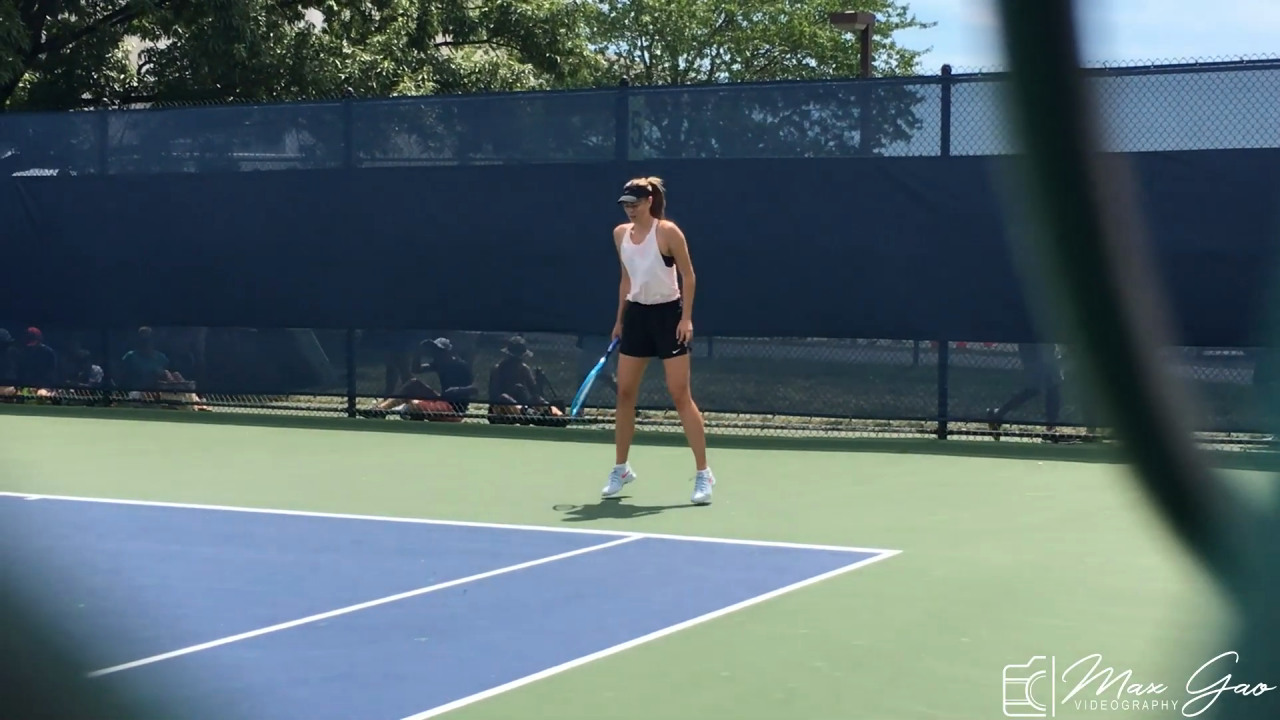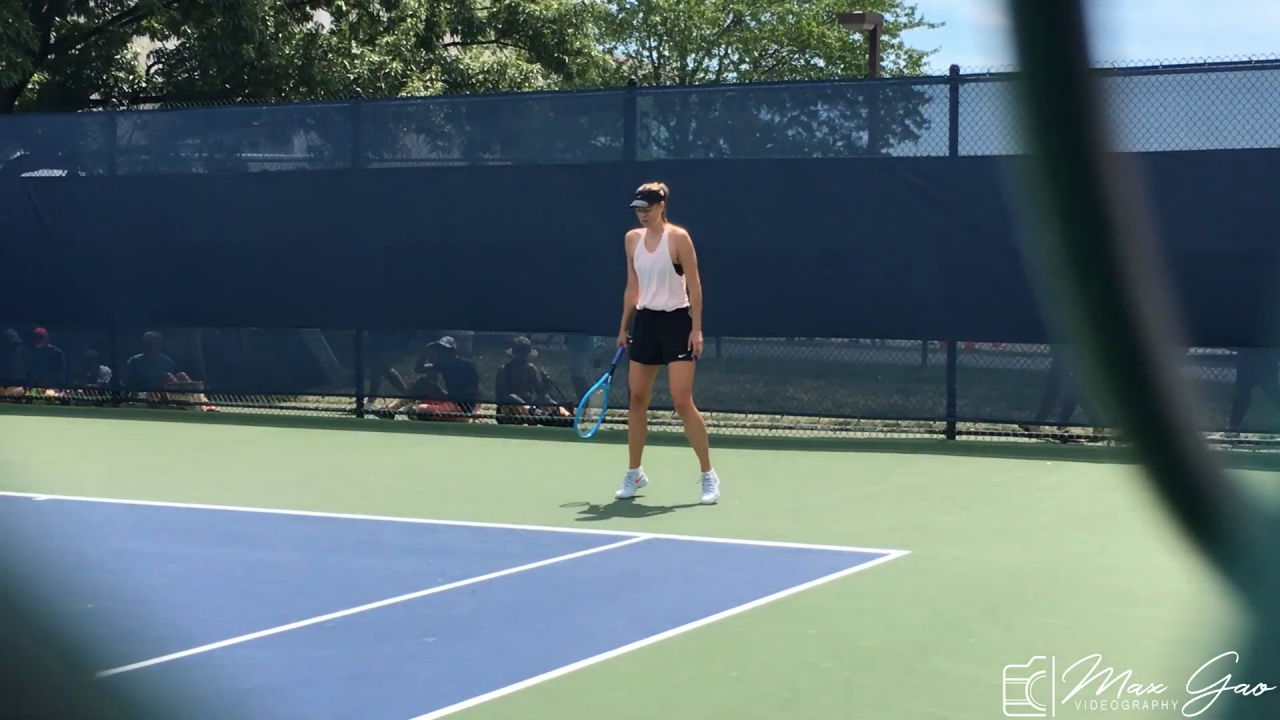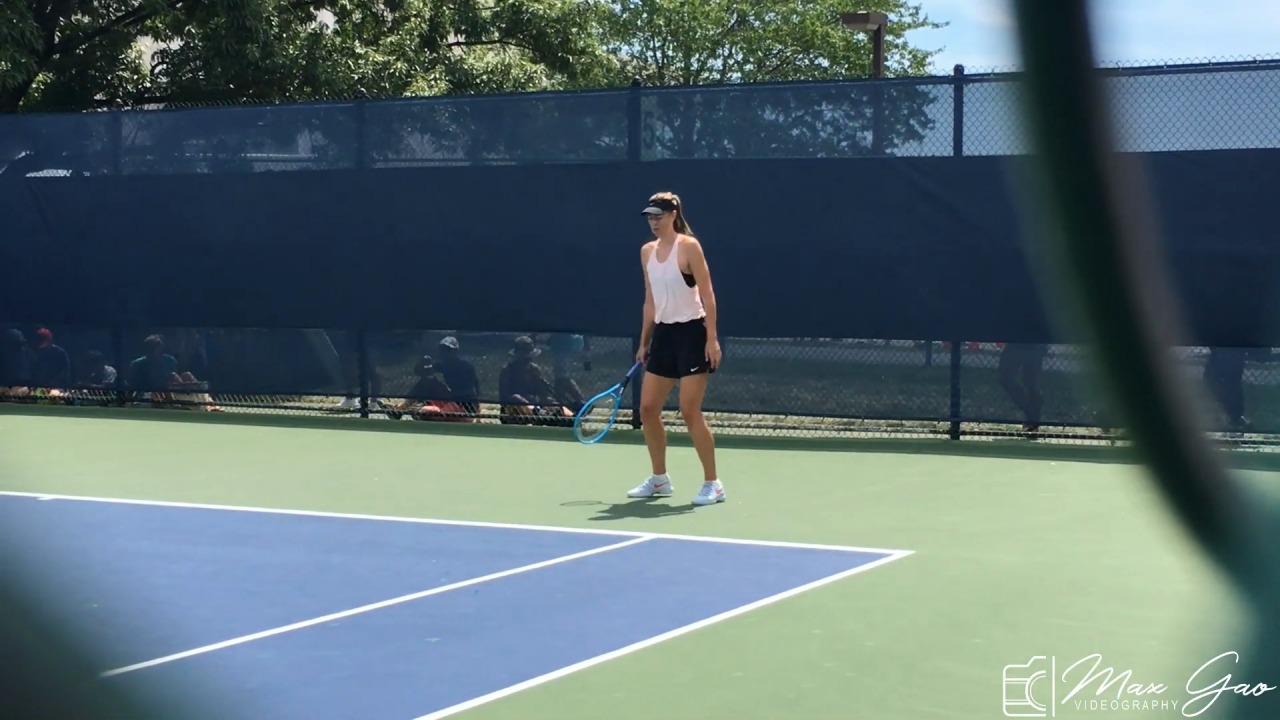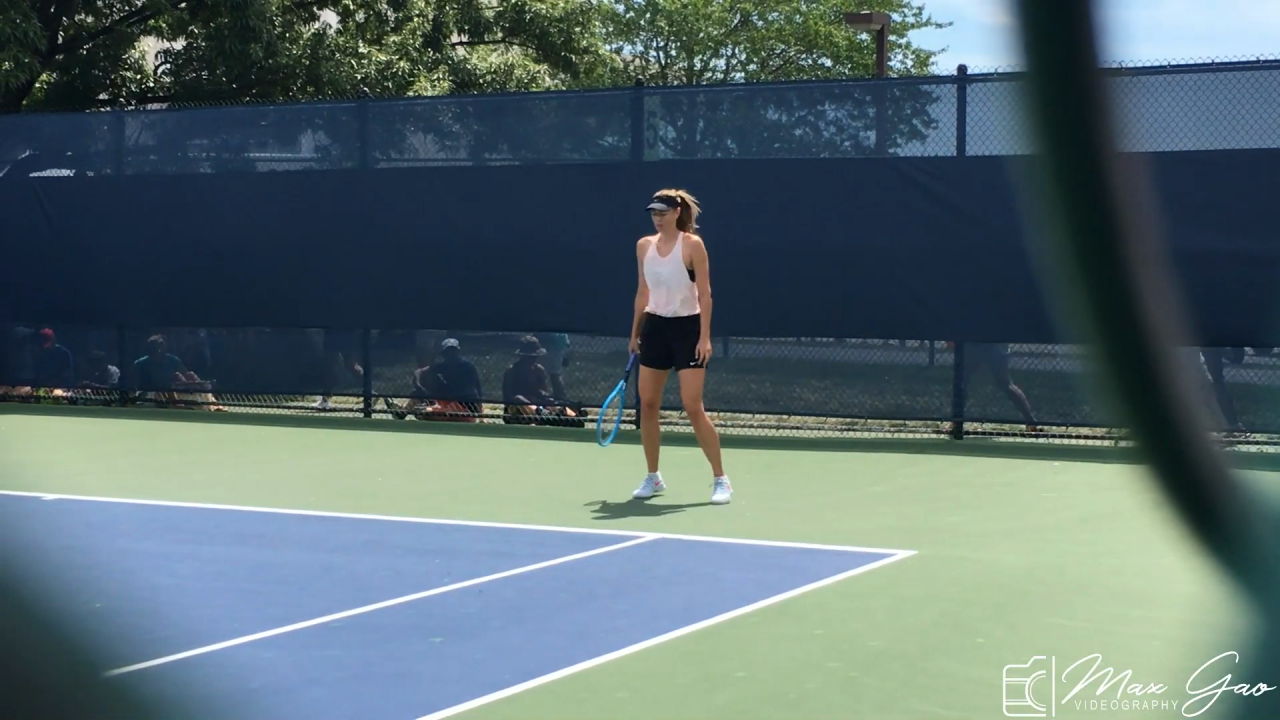
dt=0.3s
person 1, frame 1
left shoulder: (667, 231)
right shoulder: (620, 234)
left elbow: (688, 276)
left wrist: (687, 317)
right wrist: (619, 319)
left hip: (668, 314)
right hip: (636, 315)
left knee: (680, 397)
right knee: (624, 393)
left ankle: (703, 474)
right ankle: (621, 469)
person 1, frame 2
left shoulder: (678, 237)
right shoulder: (632, 238)
left elbow: (694, 285)
left wrist: (697, 328)
right wrist: (623, 327)
left hip: (677, 322)
right hip: (646, 322)
left knee: (681, 401)
right knee: (637, 399)
left ankle: (708, 475)
right ankle: (634, 473)
person 1, frame 3
left shoulder: (689, 246)
right shoulder: (648, 251)
left elbow: (707, 295)
left wrist: (713, 338)
right wrist: (643, 342)
left hip: (691, 333)
right hip: (663, 334)
left knee: (690, 412)
right knee: (648, 409)
left ankle: (712, 483)
right ankle: (660, 478)
person 1, frame 4
left shoulder: (692, 243)
right shoulder: (644, 245)
left elbow: (705, 292)
left wrist: (705, 336)
right wrist: (634, 333)
left hip: (687, 328)
right hip: (655, 328)
left knee: (693, 409)
right knee: (647, 406)
left ankle: (721, 479)
right ankle: (653, 477)
